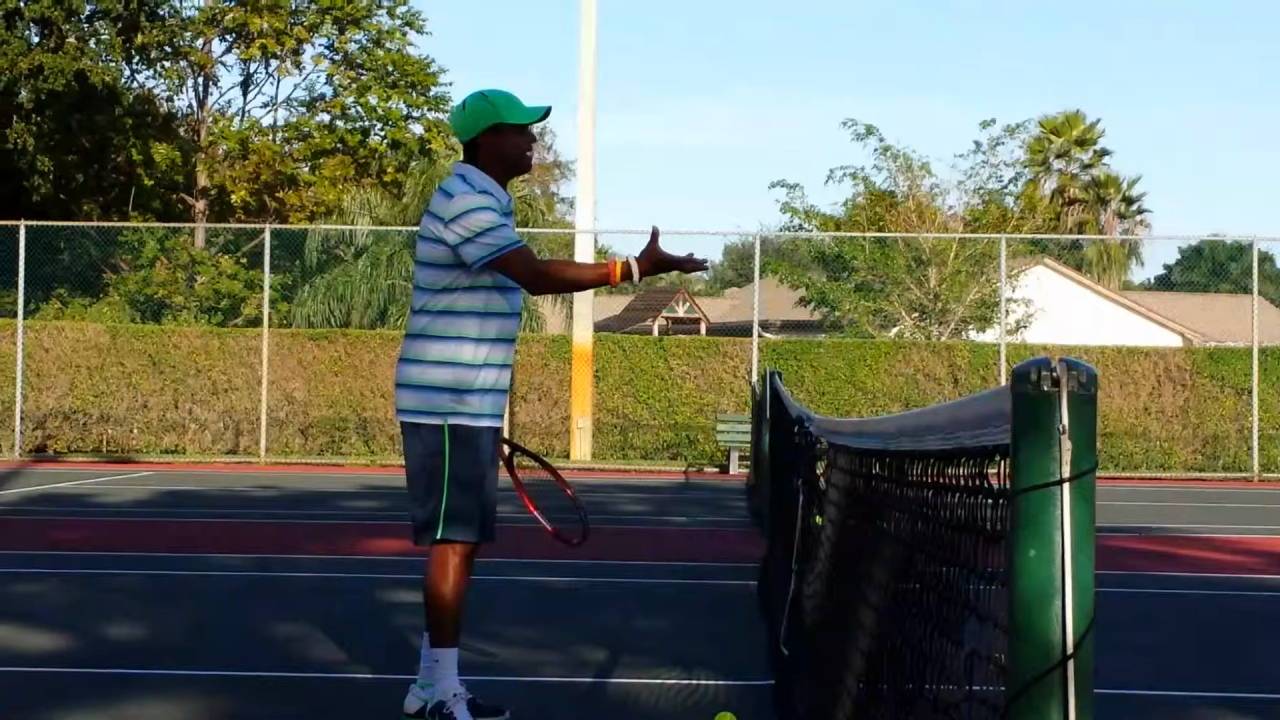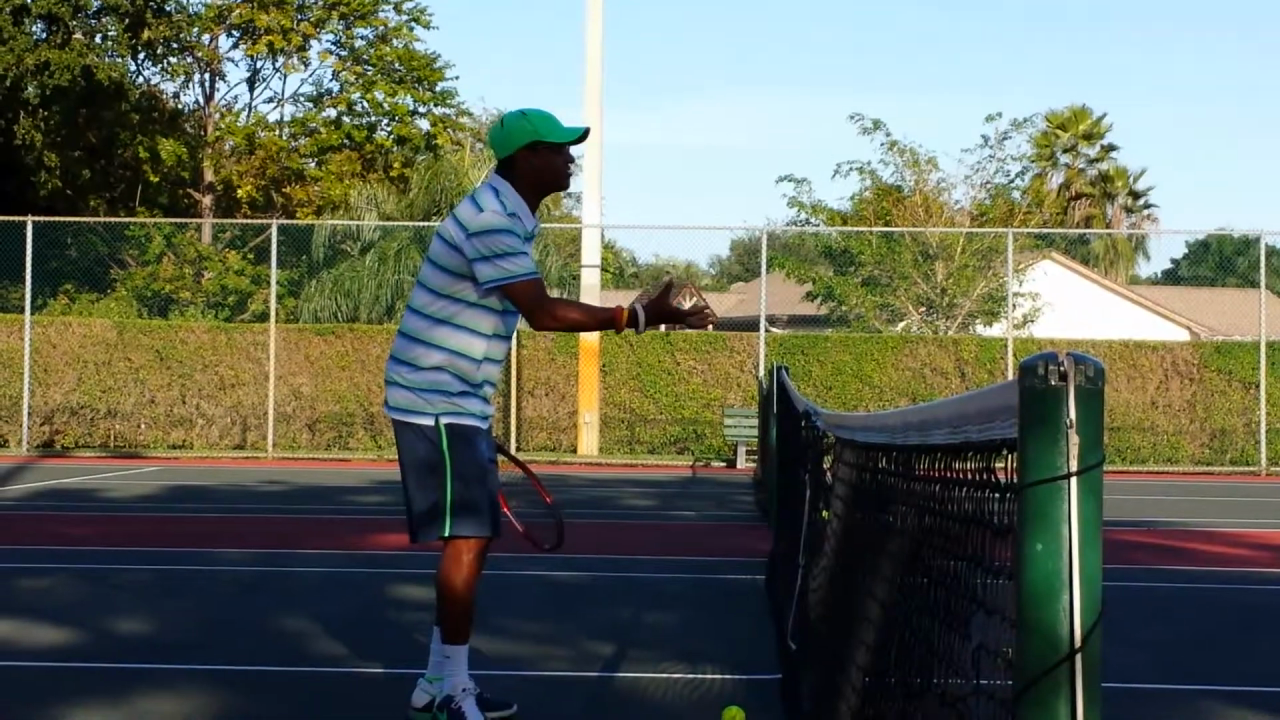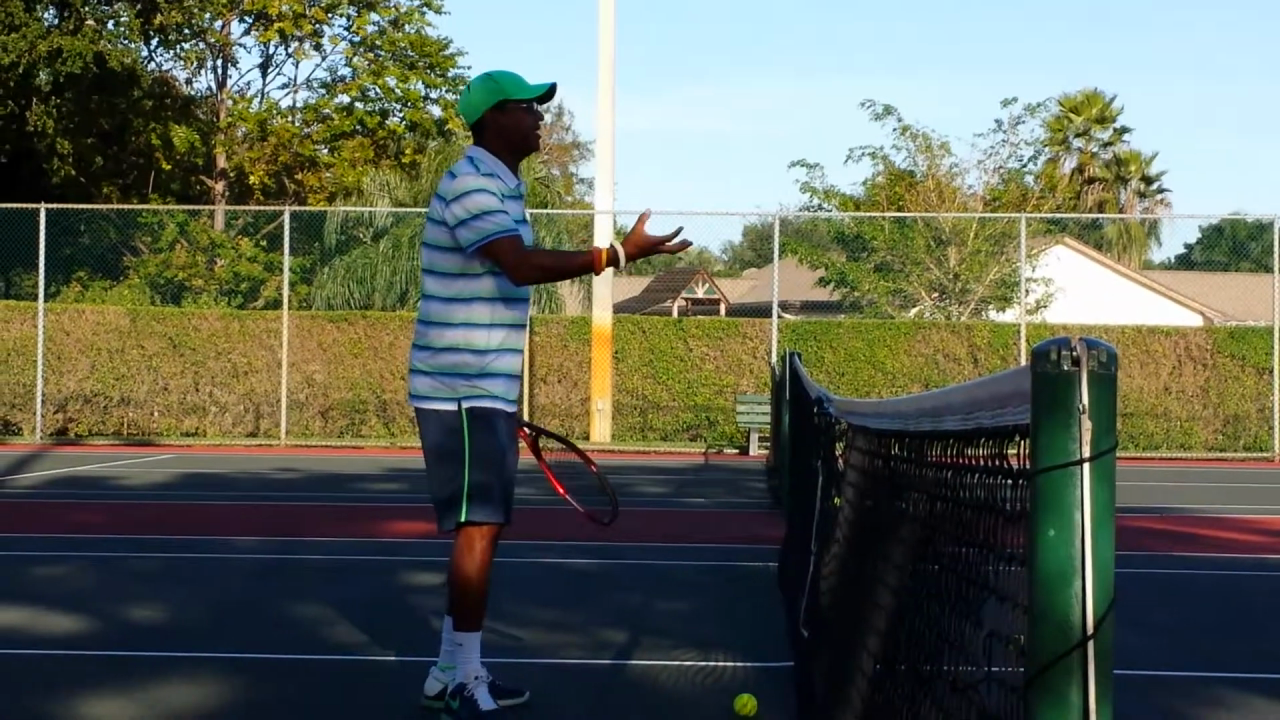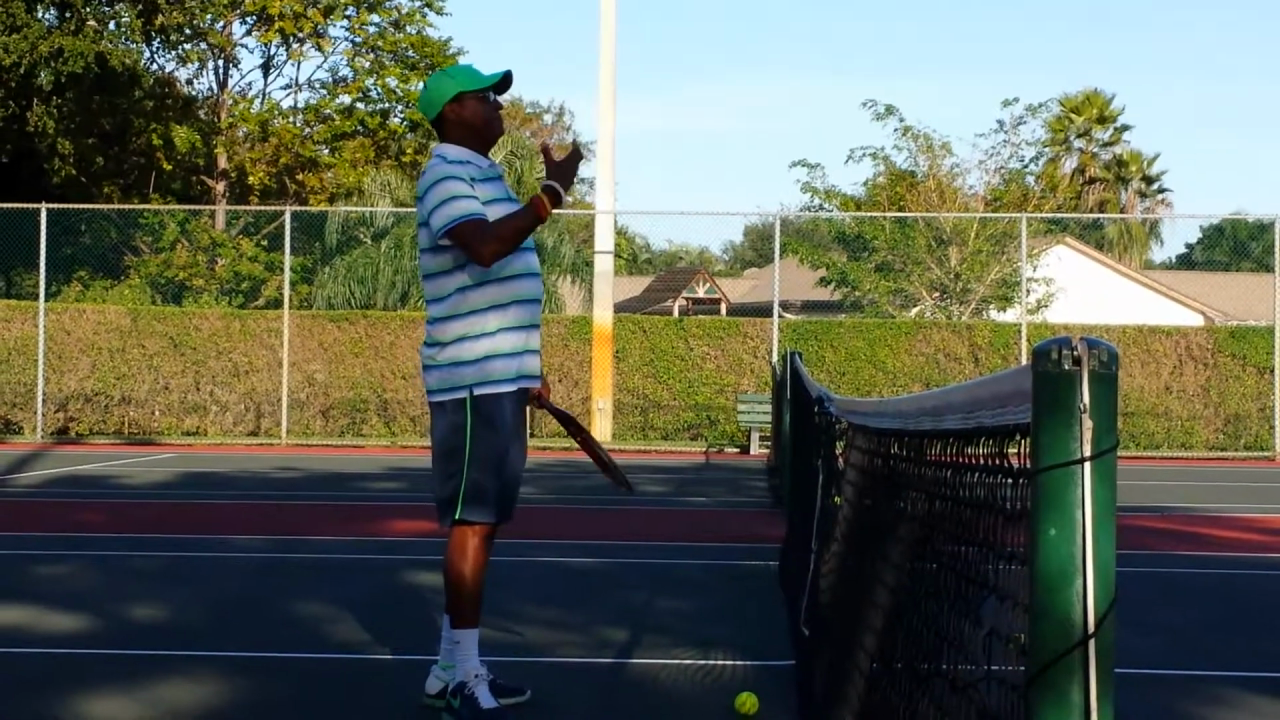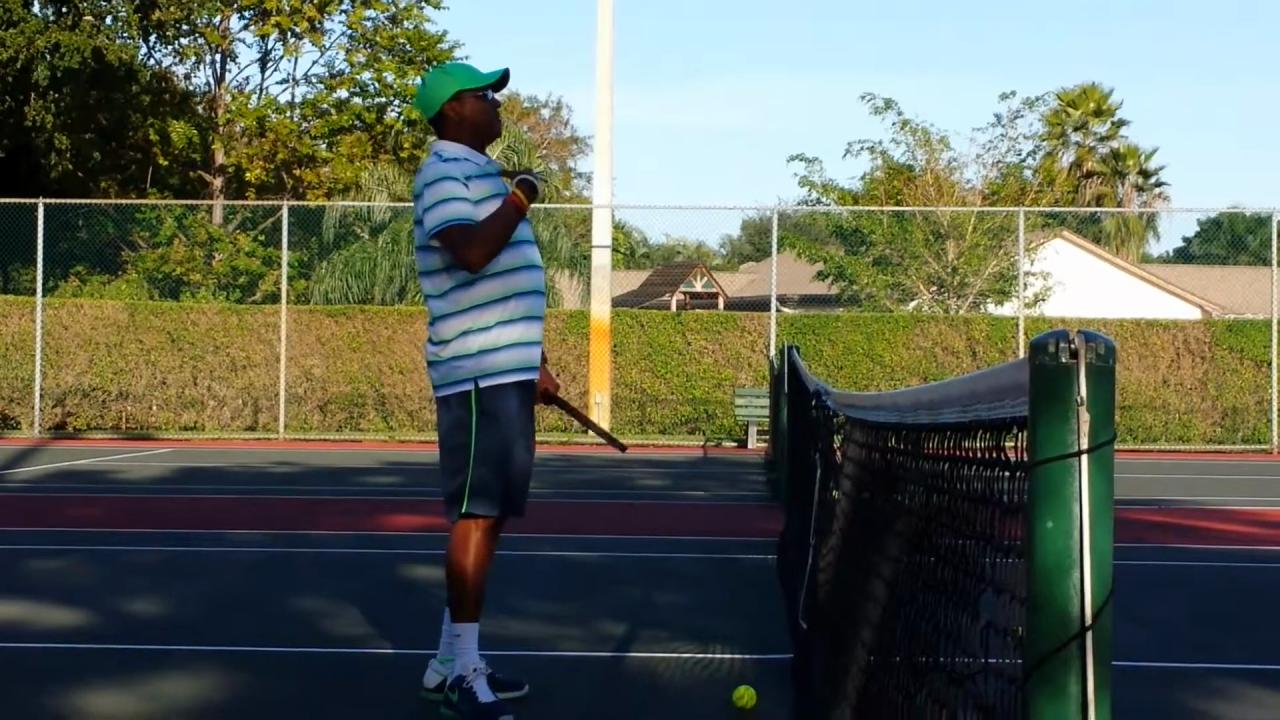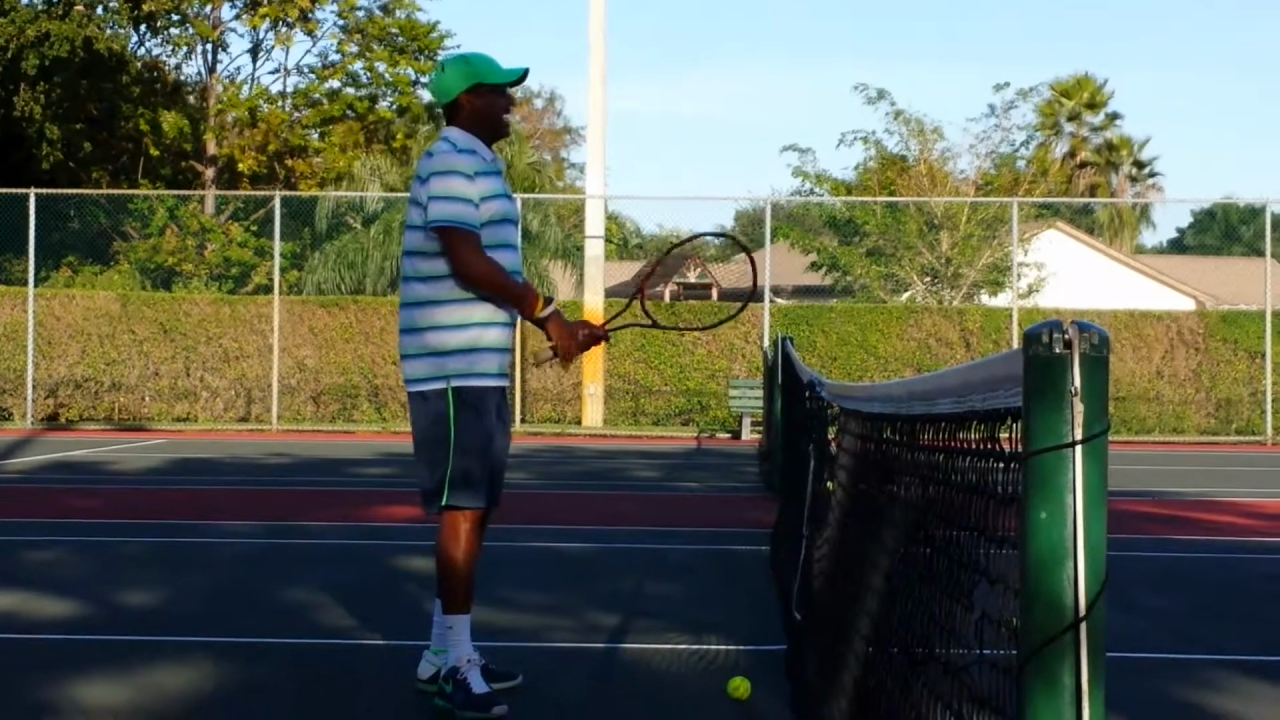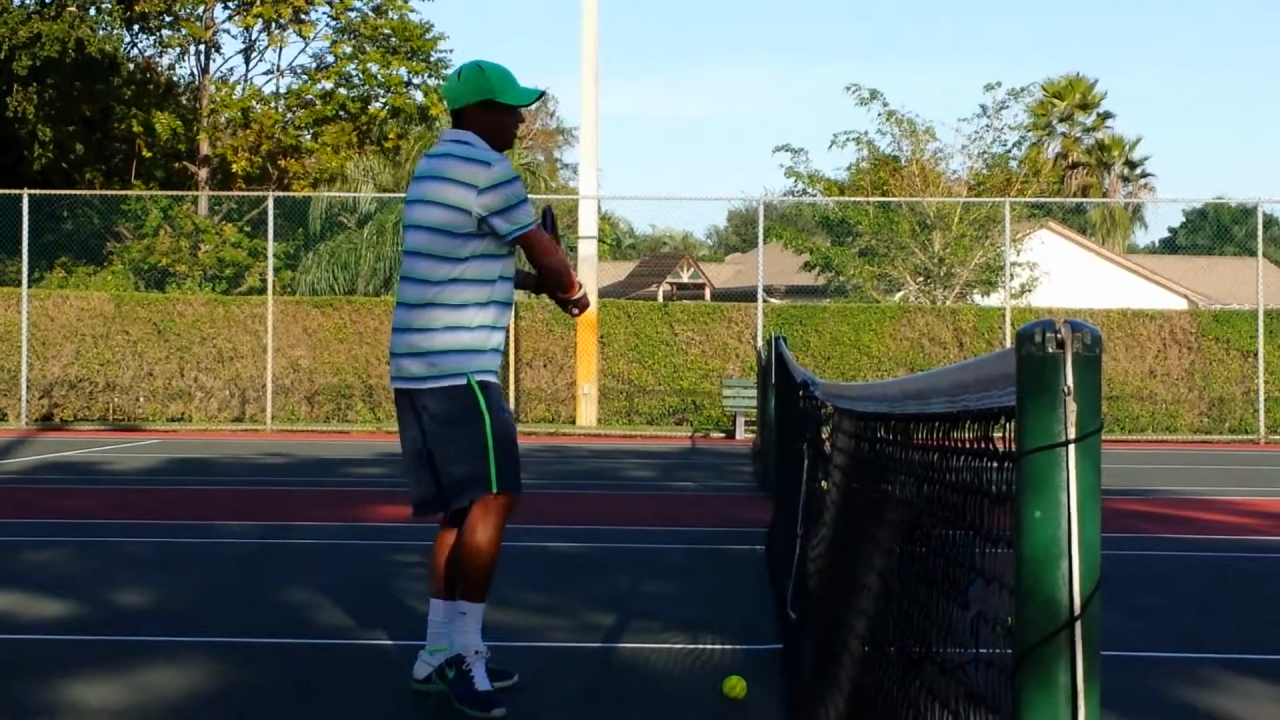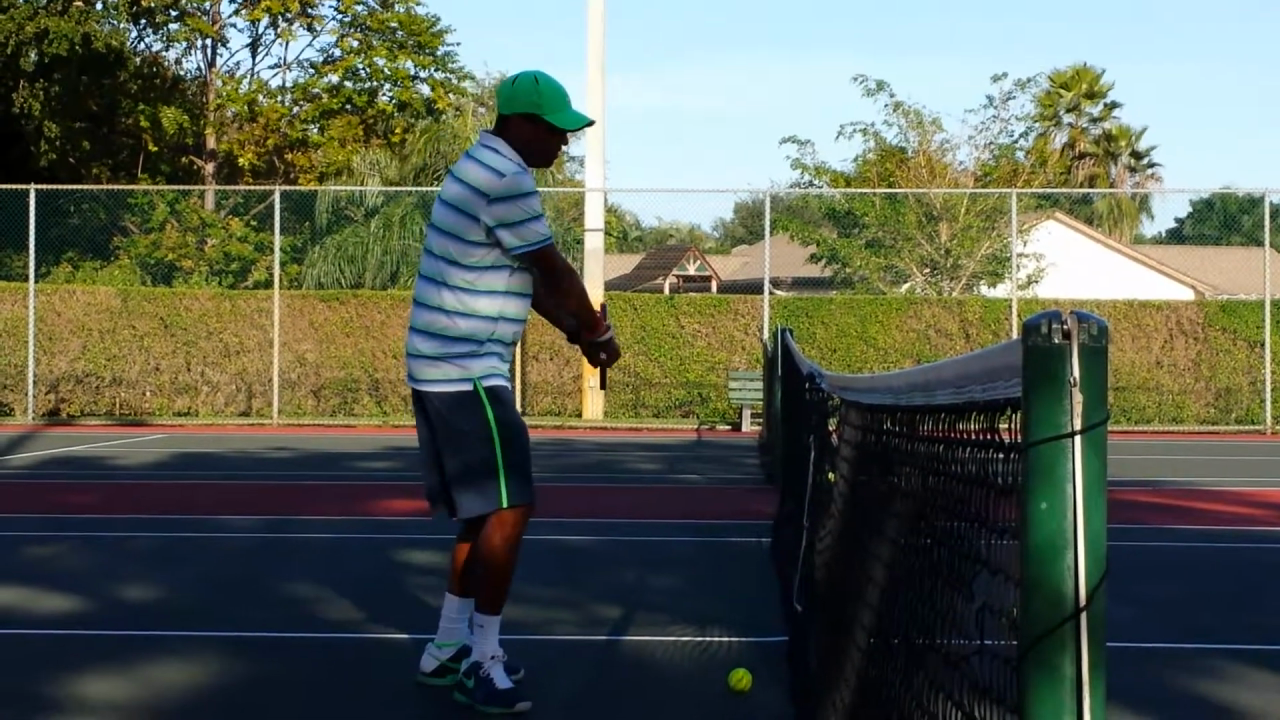
dt=0.5s
person 1, frame 1
left shoulder: (483, 199)
right shoulder: (465, 199)
right elbow: (536, 275)
right wrist: (634, 268)
left hip: (464, 404)
right hip: (446, 404)
left knee: (462, 541)
right knee: (455, 541)
person 1, frame 2
left shoulder: (510, 215)
right shoulder: (491, 217)
right elbow: (541, 312)
right wrist: (638, 316)
left hip: (457, 401)
right hip: (436, 401)
left knee: (473, 535)
right knee: (468, 537)
person 1, frame 3
left shoulder: (500, 186)
right shoulder: (471, 181)
right elbow: (521, 267)
right wrist: (620, 253)
left hip: (481, 388)
right hip: (459, 388)
left knee: (484, 524)
right knee: (480, 524)
person 1, frame 4
left shoulder: (484, 174)
right shoulder: (447, 174)
right elbow: (484, 247)
left wrist: (528, 372)
right wrist: (553, 194)
left hip: (499, 376)
right hip: (473, 380)
left knee: (485, 518)
right knee: (473, 519)
left ankle: (458, 666)
person 1, frame 5
left shoulder: (481, 171)
right shoulder: (443, 171)
right elbow: (471, 253)
left wrist: (537, 362)
right wrist: (521, 197)
left hip: (505, 371)
right hip: (478, 373)
left knee: (488, 514)
right knee: (477, 513)
left ankle: (453, 660)
person 1, frame 6
left shoulder: (478, 164)
right shoulder: (450, 159)
right elbow: (468, 264)
left wrist: (556, 322)
right wrist: (547, 314)
left hip: (477, 367)
right hip: (452, 369)
left knee: (474, 505)
right knee: (463, 507)
left ankle: (447, 653)
right ankle: (454, 664)
person 1, frame 7
left shoulder: (439, 163)
right shoulder: (487, 168)
right elbow: (541, 251)
left wrist: (541, 285)
right wrist: (572, 289)
left hip: (427, 365)
right hip: (454, 366)
left knee: (461, 506)
right knee: (493, 497)
left ankle: (440, 652)
right ankle: (463, 652)
person 1, frame 8
left shoulder: (506, 173)
right shoulder: (494, 177)
left elbow: (534, 273)
right elbow: (552, 274)
left wrist: (579, 336)
right wrist: (599, 333)
left hip: (468, 368)
right hip: (461, 371)
left knee: (489, 510)
right knee: (508, 508)
left ankle: (448, 645)
right ankle: (481, 659)
